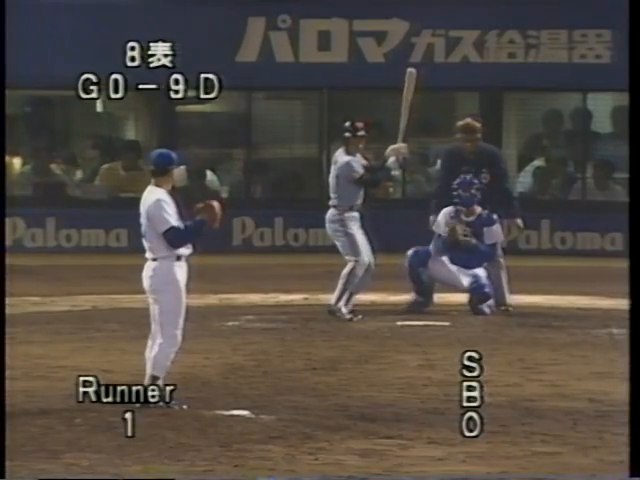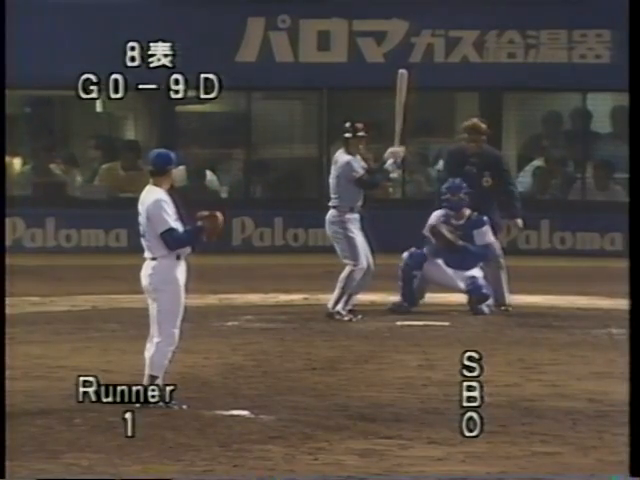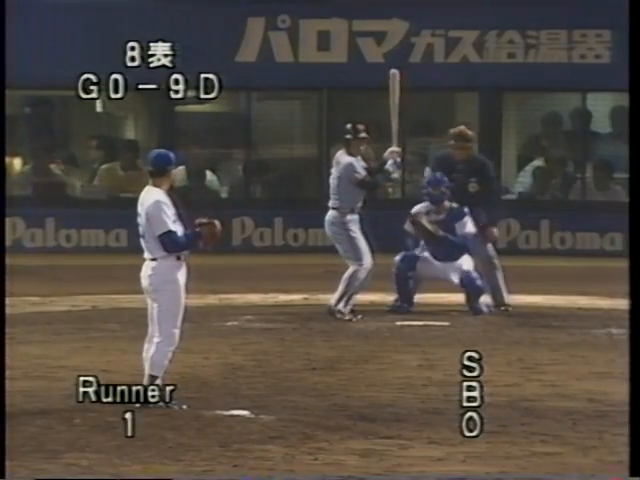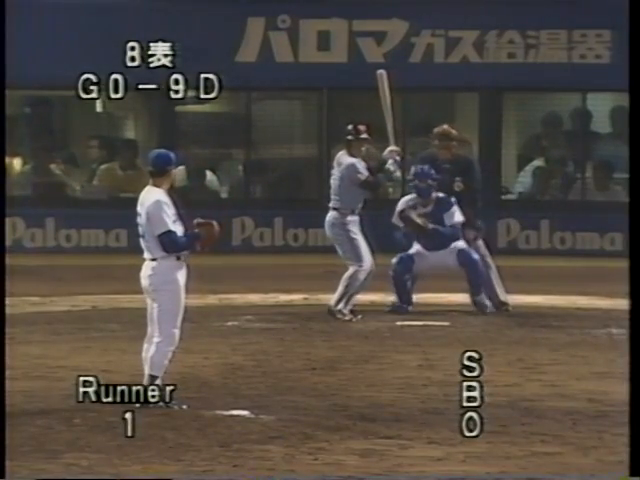
dt=0.2s
person 1, frame 1
left shoulder: (152, 195)
right shoulder: (160, 200)
right elbow: (176, 239)
left wrist: (198, 223)
right wrist: (202, 222)
left hip: (159, 268)
right hip: (167, 270)
left knee: (159, 335)
right knee: (169, 337)
person 1, frame 2
left shoulder: (149, 195)
right shoulder: (159, 200)
right elbow: (173, 241)
left wrist: (194, 230)
right wrist: (200, 229)
left hip: (156, 268)
right hip: (166, 270)
left knee: (158, 334)
right knee: (166, 335)
person 1, frame 3
left shoulder: (148, 195)
right shoulder: (158, 201)
right elbow: (172, 244)
left wrist: (191, 233)
right wrist: (198, 234)
left hip: (155, 268)
right hip: (166, 271)
left knee: (156, 334)
right knee: (167, 335)
person 1, frame 4
left shoulder: (147, 195)
right shoulder: (159, 201)
right elbow: (171, 244)
left wrist: (189, 235)
right wrist: (196, 237)
left hip: (154, 268)
right hip: (166, 271)
left knee: (156, 334)
right knee: (167, 335)
person 2, frame 1
left shoulder: (353, 156)
right shoulder: (346, 161)
left elbow: (370, 170)
right elbow: (371, 182)
left wrist: (388, 157)
right wrist: (391, 165)
left hip: (351, 217)
right hip: (342, 217)
left knee: (368, 264)
right knee: (359, 261)
left ankle: (345, 305)
right ankle: (337, 305)
person 2, frame 2
left shoulder: (351, 157)
right shoulder: (347, 161)
left elbow: (369, 172)
right elbow: (370, 183)
left wrist: (387, 159)
right wrist: (389, 167)
left hip: (350, 218)
right hip: (341, 219)
left knee: (367, 265)
right knee: (357, 264)
left ankle: (344, 306)
right ankle: (335, 308)
person 2, frame 3
left shoulder: (347, 157)
right shoulder: (349, 163)
left elbow: (369, 172)
right elbow: (371, 185)
left wrist: (385, 160)
left hip: (348, 218)
right hip: (342, 219)
left knee: (367, 264)
right knee: (361, 264)
left ankle: (345, 305)
right ankle: (337, 306)
person 2, frame 4
left shoulder: (345, 158)
right shoulder: (351, 164)
left elbow: (370, 171)
right elbow: (374, 185)
left wrist: (386, 159)
right wrist: (391, 166)
left hip: (348, 219)
right hip: (342, 220)
left knee: (367, 265)
right knee: (361, 265)
left ankle: (344, 305)
right ankle: (337, 307)
person 3, frame 1
left shoulder: (491, 155)
right shoulder: (450, 154)
left elbow: (502, 185)
right elbow: (443, 185)
left wrist: (513, 214)
left knee: (494, 256)
left ankle: (502, 300)
person 3, frame 2
left shoulder: (494, 158)
right shoulder: (453, 155)
left elbow: (507, 187)
left wrist: (515, 215)
left hip: (483, 214)
left knee: (494, 257)
left ankle: (502, 300)
person 3, frame 3
left shoulder: (482, 164)
right shoulder: (440, 161)
left elbow: (491, 195)
left wrist: (491, 224)
left hip: (472, 218)
left knee: (489, 259)
left ankle: (501, 300)
person 3, frame 4
left shoulder: (467, 163)
right shoulder: (425, 161)
left elbow: (473, 195)
left wrist: (472, 225)
left knee: (482, 258)
left ankle: (499, 300)
person 4, frame 1
left shoulder: (488, 220)
right shoulder: (448, 214)
left elbow: (491, 254)
right elbow: (437, 247)
left wrist: (472, 242)
right wrist: (449, 239)
left hip: (473, 271)
right hip: (448, 265)
left knee: (484, 292)
right knee: (415, 255)
left ankle: (476, 301)
right ankle: (422, 298)
person 4, frame 2
left shoulder: (478, 221)
right shoulder: (437, 217)
left elbow: (486, 254)
right elbow: (429, 252)
left wrist: (460, 244)
right wrist: (438, 243)
left hip: (468, 271)
right hip: (442, 266)
left knee: (482, 293)
right knee: (410, 258)
left ankle: (477, 302)
right ankle: (407, 301)
person 4, frame 3
left shoulder: (459, 213)
right shoulder: (419, 212)
left elbow: (465, 244)
left wrist: (439, 234)
right wrist: (419, 234)
left hip: (456, 261)
right hip: (430, 258)
left knee: (475, 286)
right knee: (402, 262)
left ankle: (473, 302)
right ankle: (404, 302)
person 4, frame 4
left shoulder: (446, 203)
right shoulder: (406, 204)
left elbow: (456, 234)
right elbow: (400, 235)
left wrist: (430, 227)
right wrist: (409, 229)
left hip: (449, 248)
right hip: (423, 250)
left knee: (472, 260)
right knee: (399, 265)
left ankle: (479, 298)
right ankle: (404, 302)
